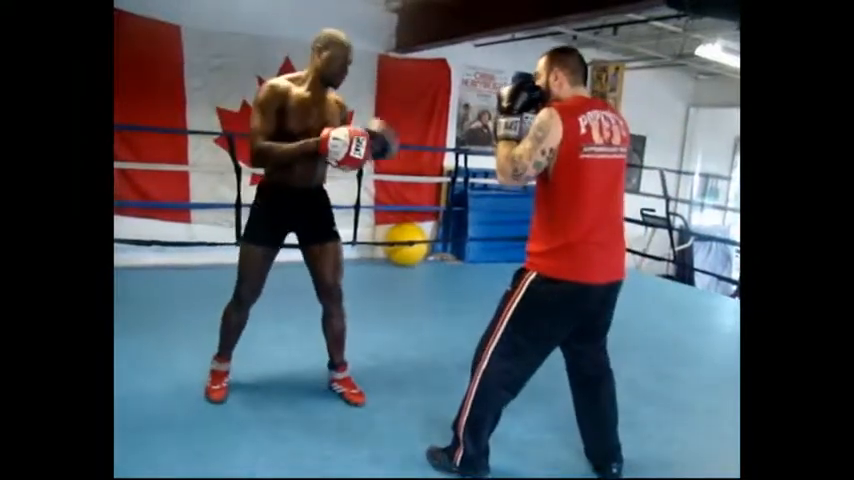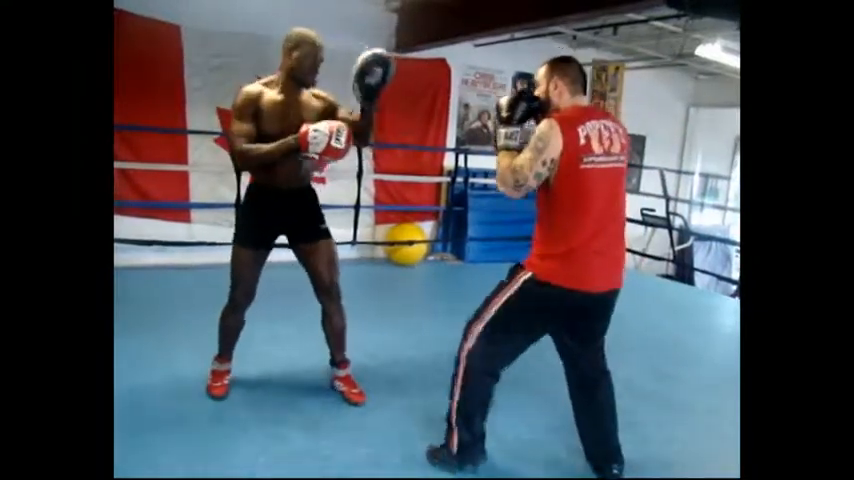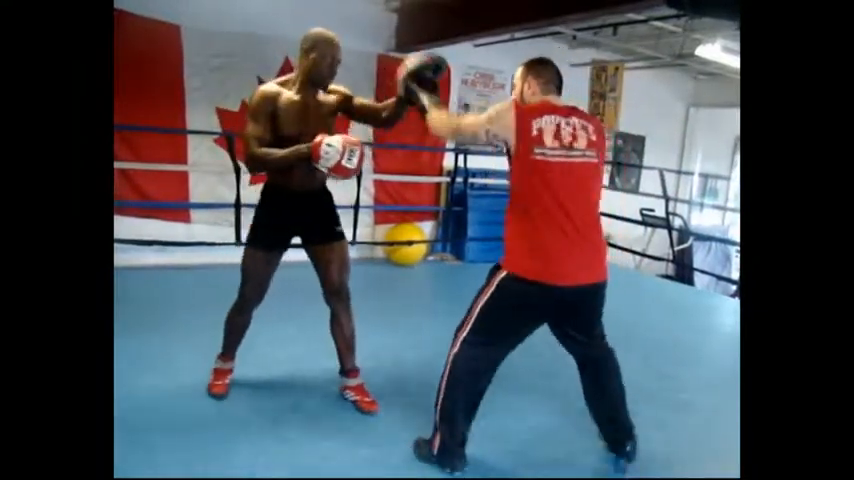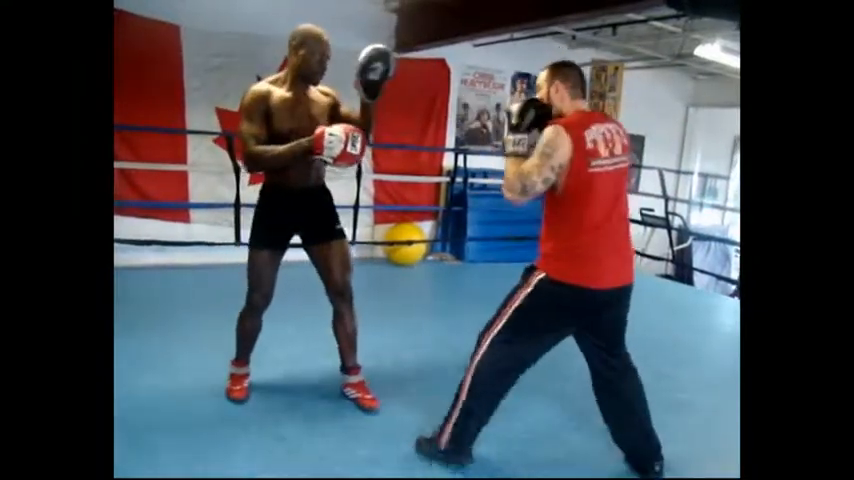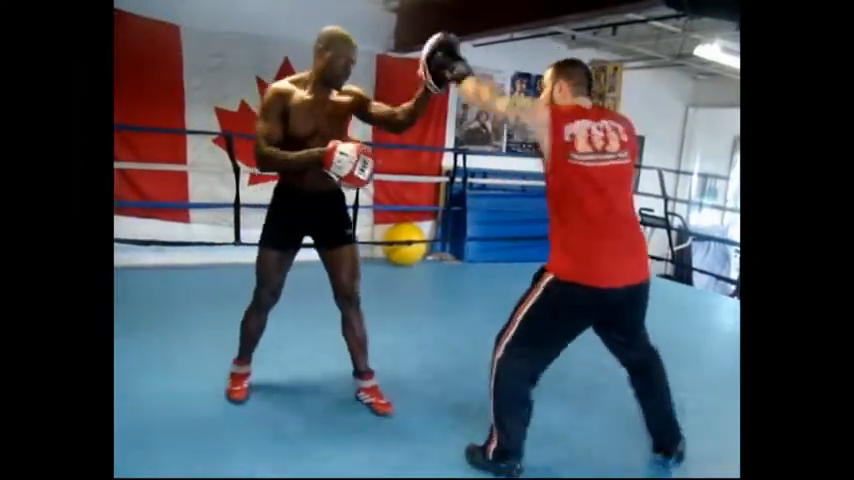
dt=0.3s
person 1, frame 1
left shoulder: (556, 118)
right shoulder: (615, 121)
left elbow: (510, 173)
left wrist: (509, 119)
left hip: (558, 271)
right hip: (607, 271)
left knee: (498, 360)
right knee: (591, 363)
person 1, frame 2
left shoulder: (555, 129)
right shoulder: (615, 129)
left elbow: (512, 184)
left wrist: (509, 129)
left hip: (555, 275)
right hip: (606, 277)
left knee: (480, 344)
right knee: (589, 365)
person 1, frame 3
left shoulder: (516, 117)
right shoulder: (593, 127)
left elbow: (449, 127)
left wrist: (423, 98)
left hip: (530, 272)
right hip: (589, 273)
left knee: (470, 353)
right knee: (595, 353)
left ankle: (446, 447)
right ankle: (621, 441)
person 1, frame 4
left shoulder: (560, 134)
right shoulder: (616, 131)
left elbow: (518, 190)
left wrist: (517, 138)
left hip: (566, 276)
right hip: (617, 276)
left knee: (496, 351)
right knee: (613, 363)
left ankle: (450, 442)
person 1, frame 5
left shoulder: (548, 119)
right shoulder: (624, 126)
left elbow: (487, 99)
left wrist: (455, 69)
left hip: (575, 275)
right hip: (631, 273)
left knee: (513, 355)
right knee: (639, 354)
right ankle: (668, 442)
person 2, frame 1
left shoulder: (336, 105)
right shoulder: (277, 91)
left elbow: (338, 153)
right elbow: (258, 151)
left wrist: (364, 146)
right wrist: (315, 144)
left hip: (314, 201)
right hip: (273, 199)
left knee: (332, 293)
right knee: (245, 294)
left ankle: (339, 372)
right ankle: (221, 366)
person 2, frame 2
left shoulder: (320, 102)
right shoulder: (253, 96)
left elbow: (361, 138)
right elbow: (240, 155)
left wrist: (369, 101)
right wrist: (295, 142)
left hip: (303, 202)
right hip: (261, 202)
left knee: (330, 291)
right knee: (240, 297)
left ankle: (341, 370)
right ankle: (222, 365)
person 2, frame 3
left shoulder: (335, 97)
right shoulder: (269, 96)
left elbow: (384, 118)
right elbow: (253, 157)
left wrist: (406, 96)
right wrist: (309, 151)
left hip: (318, 202)
right hip: (277, 202)
left knee: (339, 294)
right knee: (249, 296)
left ankle: (351, 379)
right ankle: (224, 363)
person 2, frame 4
left shoulder: (326, 98)
right shoulder: (261, 96)
left elbow: (360, 136)
right elbow: (252, 157)
left wrist: (370, 97)
right wrist: (308, 145)
left hip: (317, 201)
right hip: (276, 203)
left knee: (342, 292)
right knee: (258, 299)
left ankle: (352, 376)
right ankle: (239, 369)
person 2, frame 5
left shoulder: (350, 98)
right shoulder: (281, 94)
left elbow: (398, 121)
right elbow: (263, 156)
left wrist: (428, 91)
right wrist: (319, 156)
left hip: (331, 203)
right hip: (289, 202)
left knee: (349, 297)
right knee: (265, 297)
left ankle: (365, 381)
right ankle: (241, 368)
